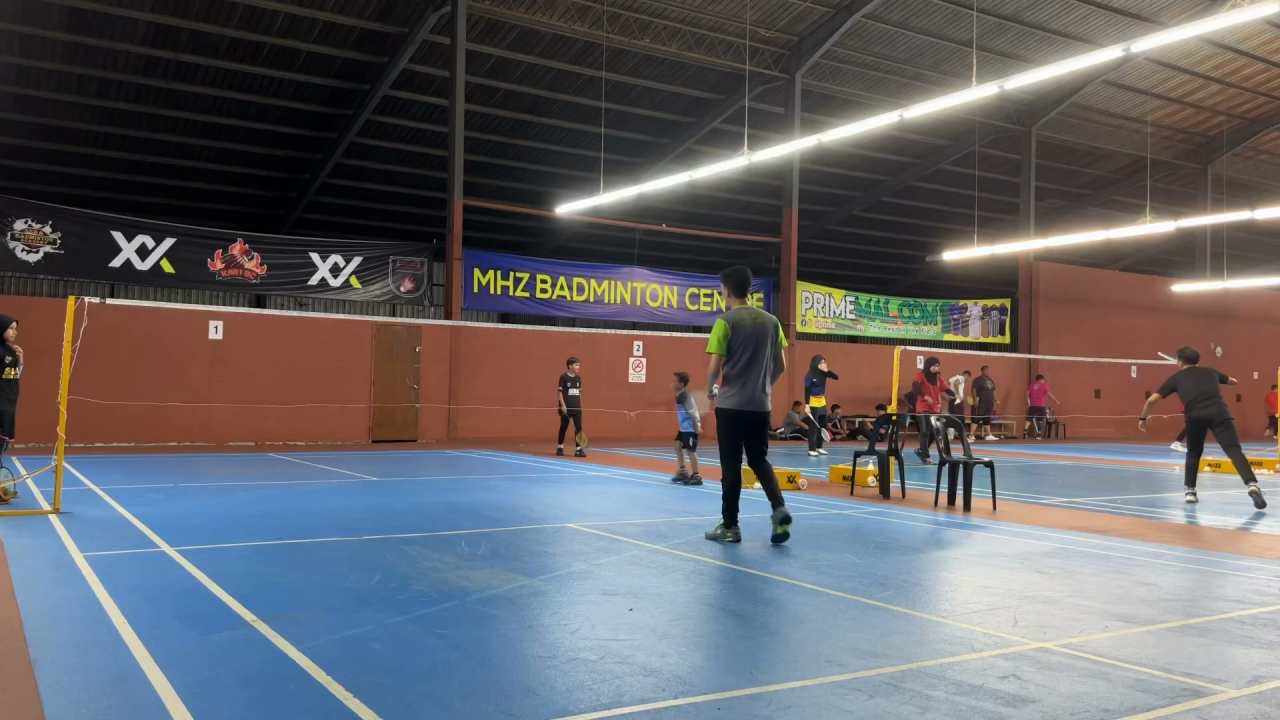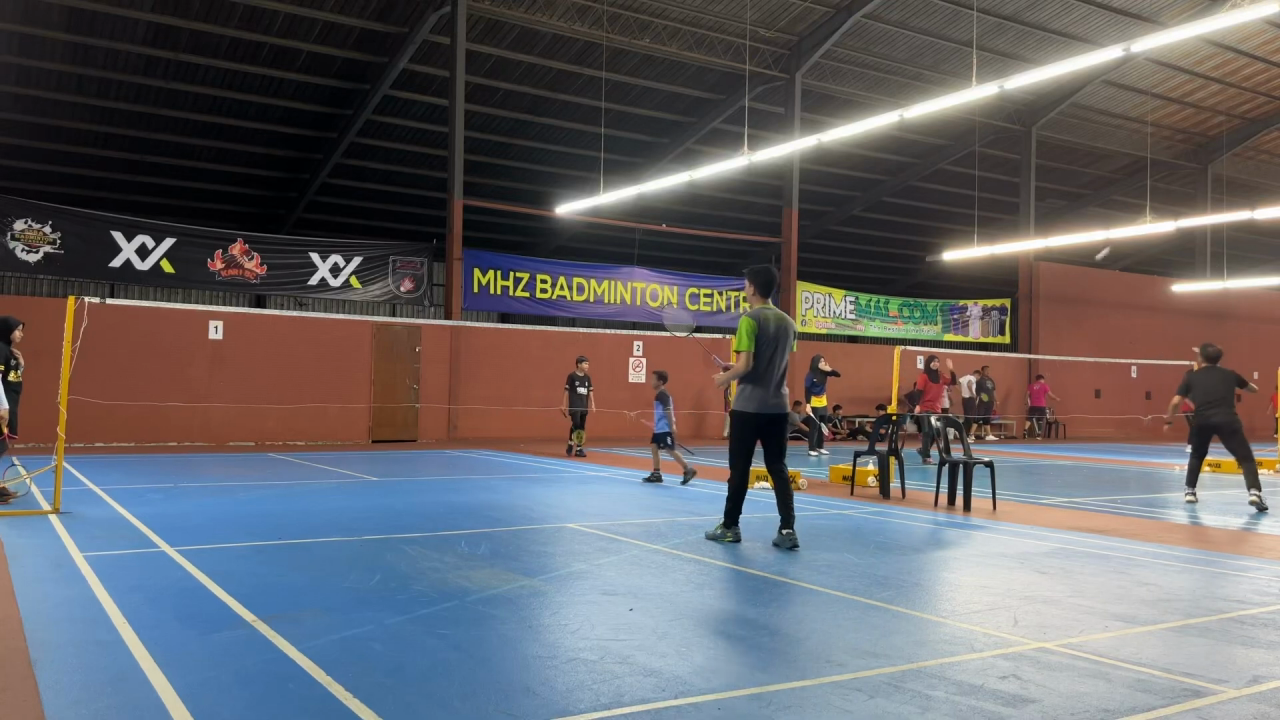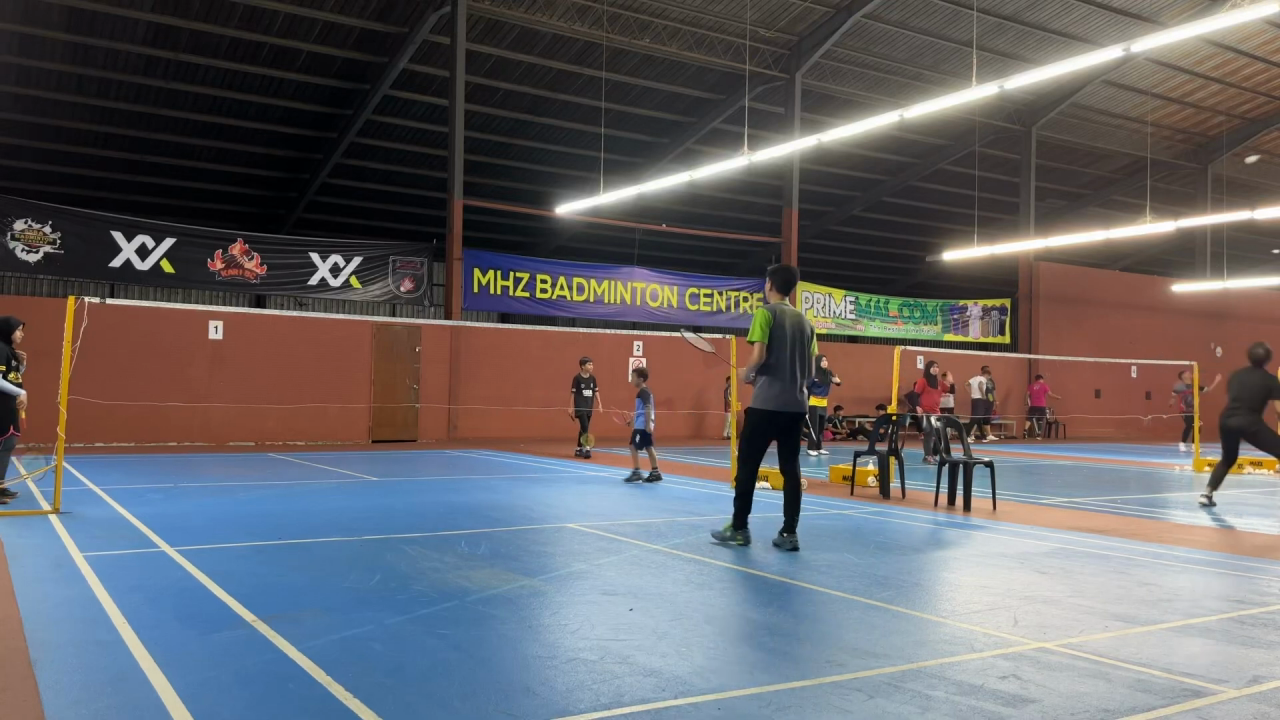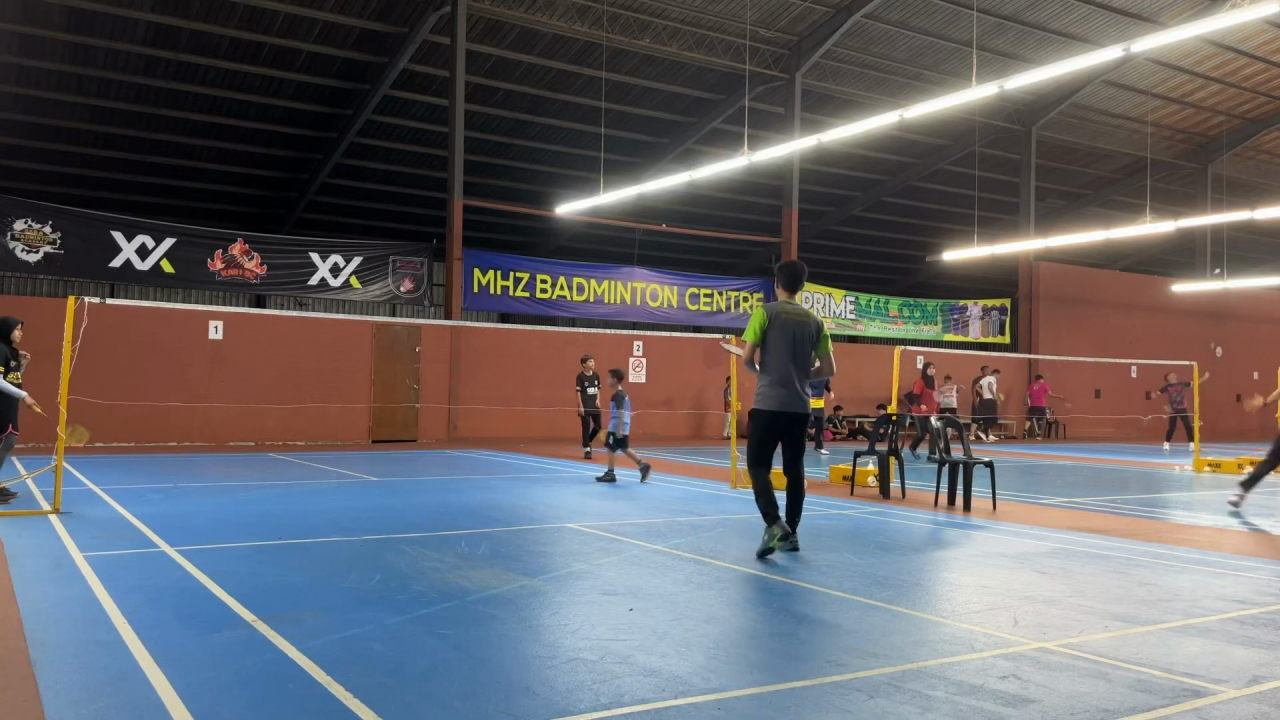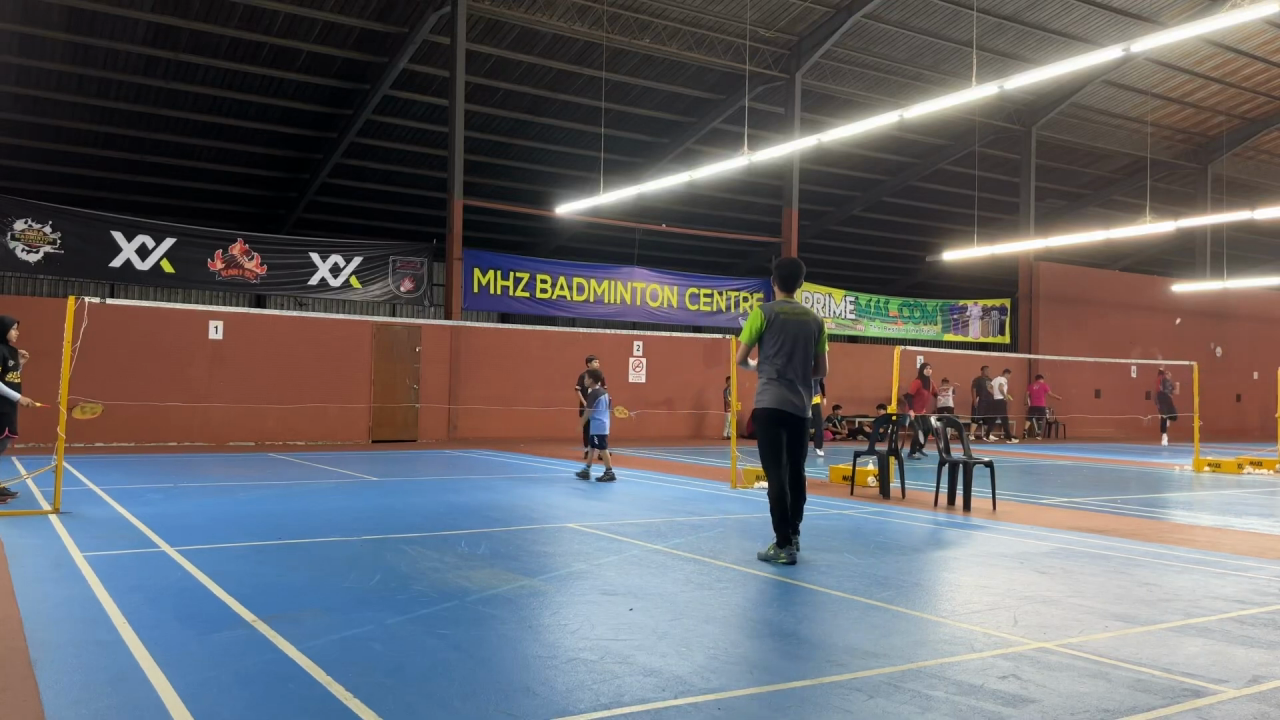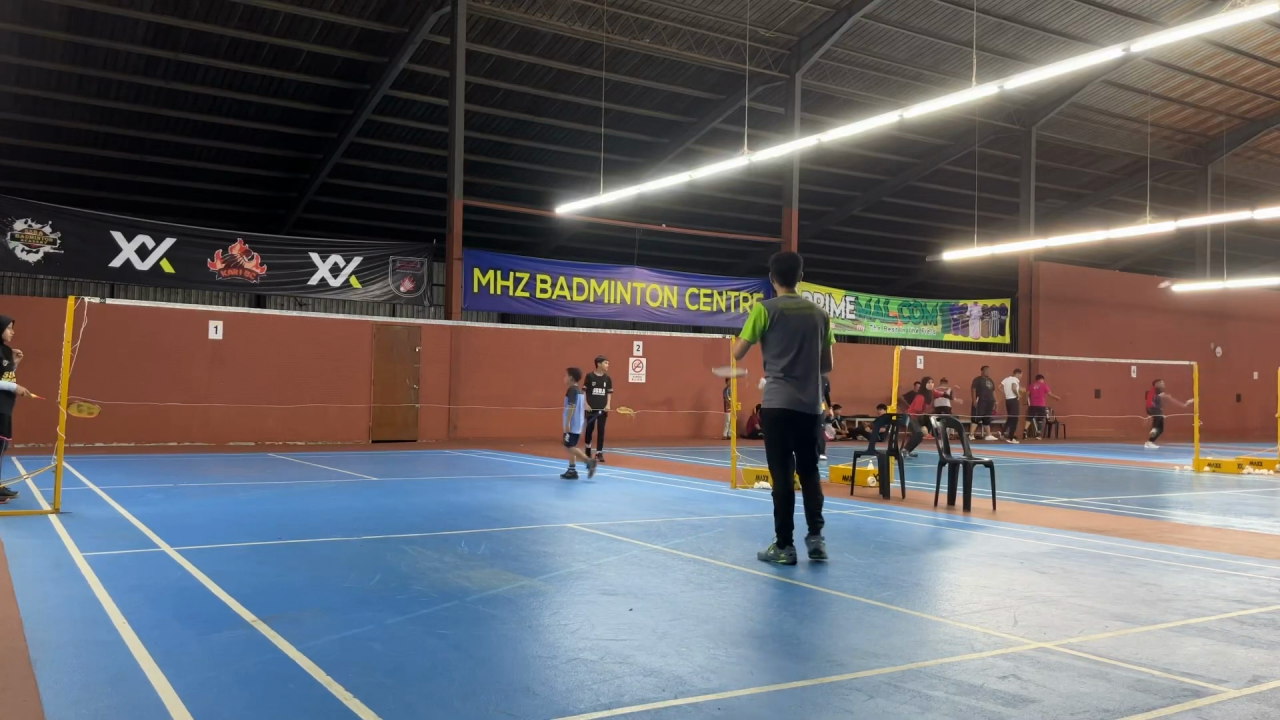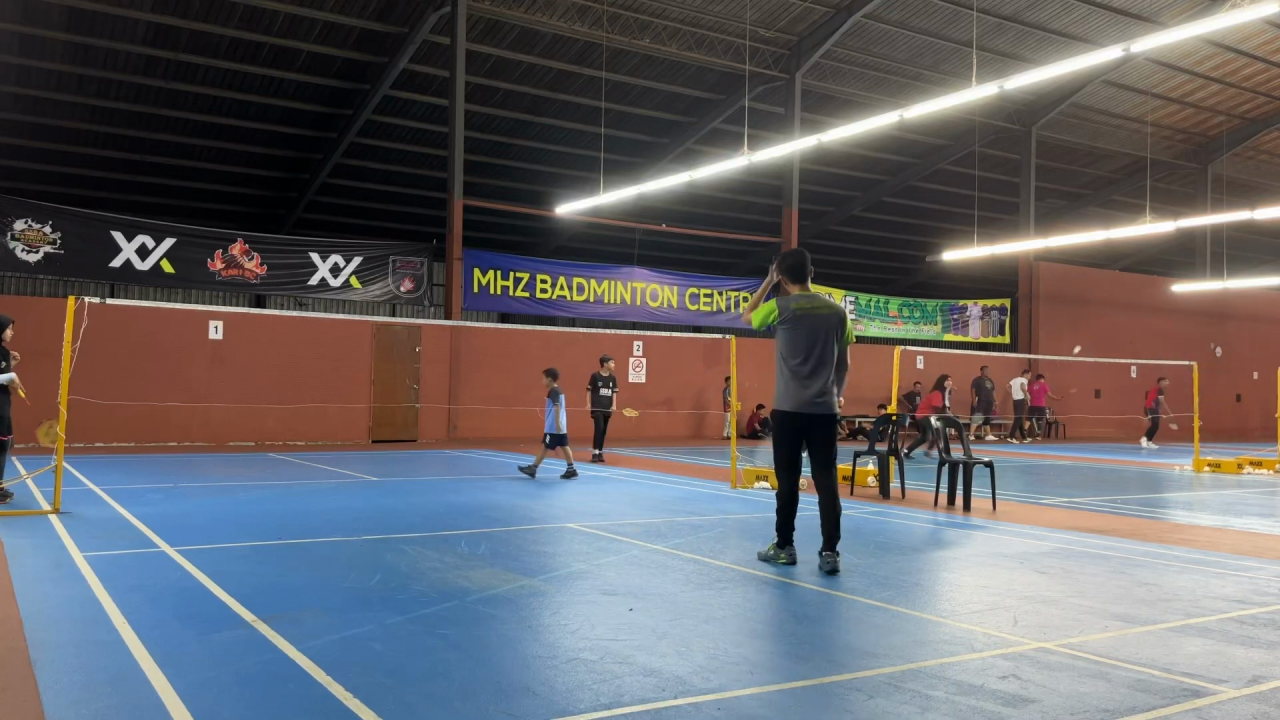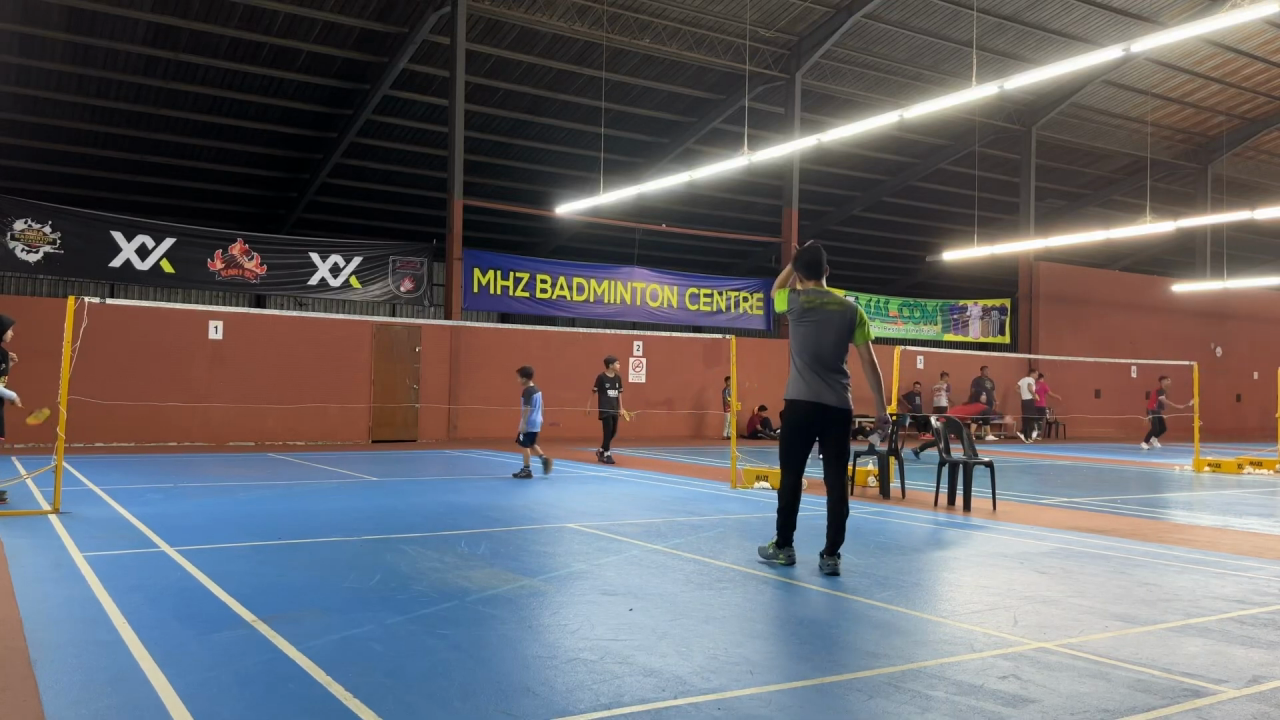
dt=0.3s
person 1, frame 1
left shoulder: (726, 322)
right shoulder: (771, 321)
left elbow: (714, 368)
right elbow: (780, 367)
left wrist: (711, 388)
left hip: (731, 405)
right hip: (761, 405)
left knee: (731, 466)
right knee: (759, 461)
left ankle: (730, 526)
right ankle: (779, 509)
person 1, frame 2
left shoulder: (750, 319)
right shoulder: (788, 323)
left elbow: (745, 366)
left wrist: (725, 378)
left hip: (750, 407)
right hip: (779, 407)
left knee: (740, 468)
right knee: (778, 468)
left ankle: (730, 526)
right ankle: (787, 529)
person 1, frame 3
left shoulder: (765, 313)
right shoulder: (805, 322)
left elbow: (757, 358)
right elbow: (809, 372)
left wrist: (746, 375)
left hip: (766, 404)
right hip: (797, 406)
left knee: (747, 466)
right knee: (791, 469)
left ankle: (738, 526)
right ankle: (789, 533)
person 1, frame 4
left shoulder: (765, 312)
right shoulder: (814, 321)
left elbow: (746, 357)
right elbow: (828, 370)
left hip: (768, 404)
right hip: (800, 407)
left knee: (758, 467)
right knee: (794, 470)
left ankle: (775, 525)
right ankle: (790, 533)
person 1, frame 5
left shoulder: (763, 313)
right shoulder: (814, 320)
left elbow: (741, 359)
right elbow: (821, 370)
left hip: (770, 405)
right hip: (801, 407)
left knee: (776, 474)
right knee: (796, 472)
left ankle: (784, 545)
right ankle: (793, 532)
person 1, frame 6
left shoulder: (766, 309)
right shoulder: (819, 314)
left elbow: (738, 353)
right elbow: (827, 365)
left hip: (778, 404)
right hip: (811, 406)
left knee: (783, 475)
right knee: (810, 472)
left ankle: (784, 546)
right ankle: (815, 535)
person 1, frame 7
left shoulder: (781, 308)
right shoulder: (837, 312)
left elbow: (748, 314)
right elbow: (843, 365)
left wrist: (771, 277)
left hip: (789, 408)
right hip: (825, 409)
left knee: (788, 480)
right knee: (826, 480)
left ankle: (784, 547)
right ankle: (829, 552)
person 1, frame 8
left shoulder: (795, 301)
right shoulder: (850, 309)
left elbow: (777, 289)
right elbow: (869, 363)
left wrist: (796, 260)
right wrist: (881, 408)
left hip: (801, 402)
right hip: (839, 406)
left knee: (790, 476)
right knee: (836, 481)
left ankle: (783, 546)
right ankle: (831, 555)
